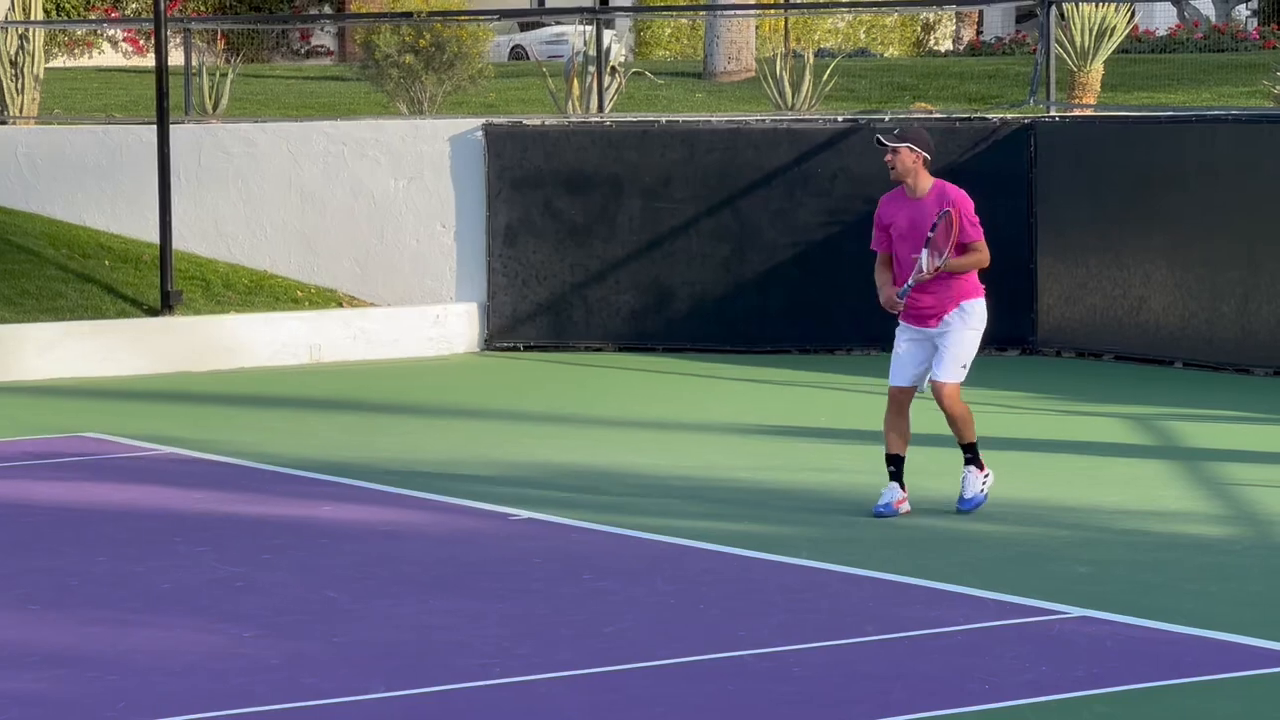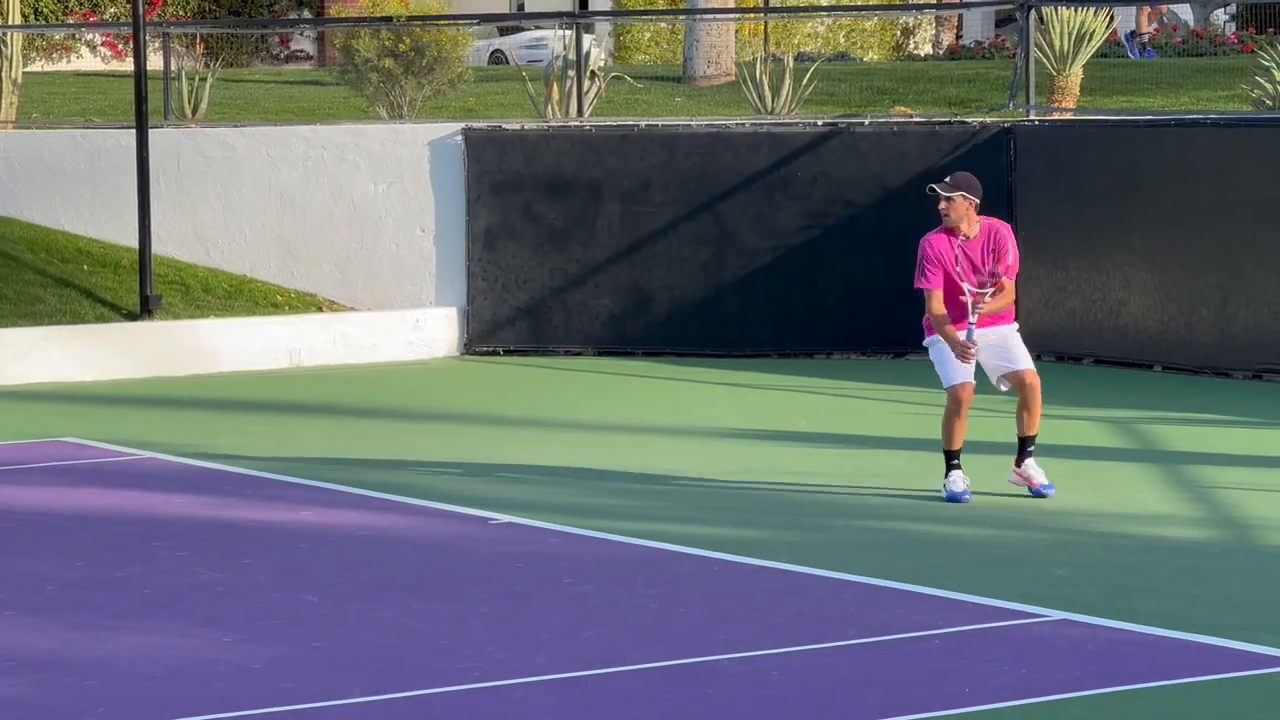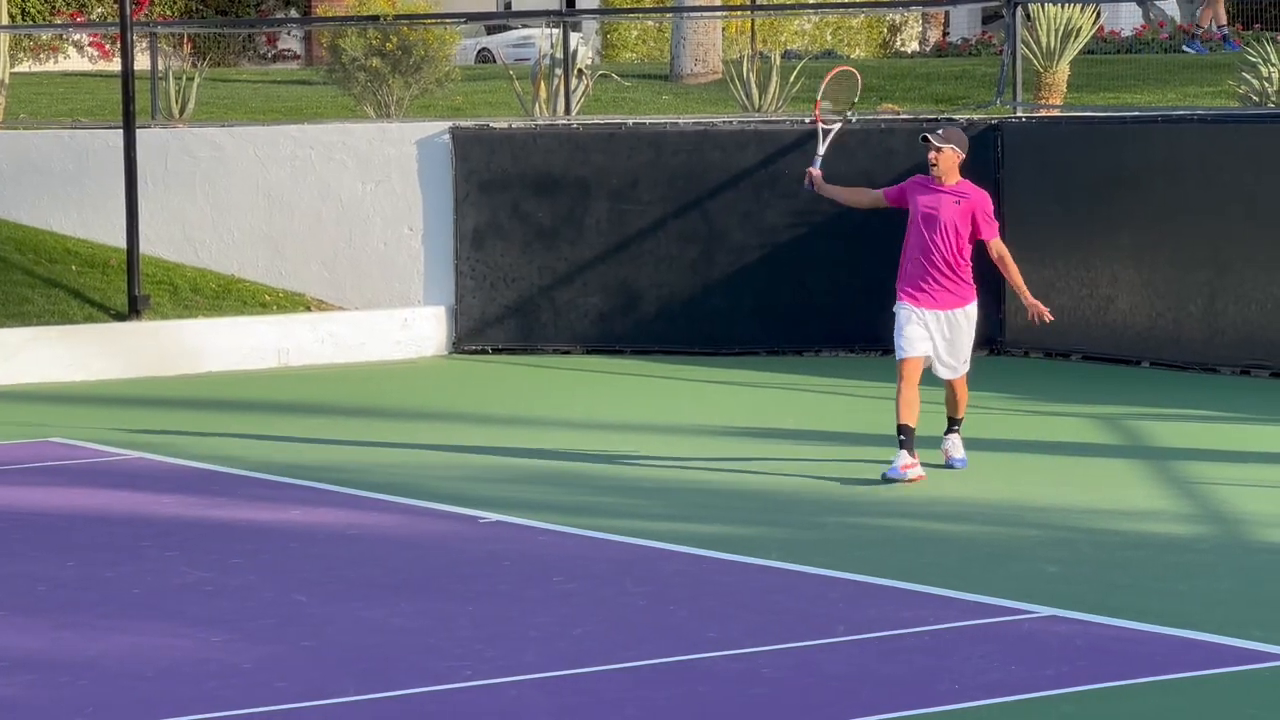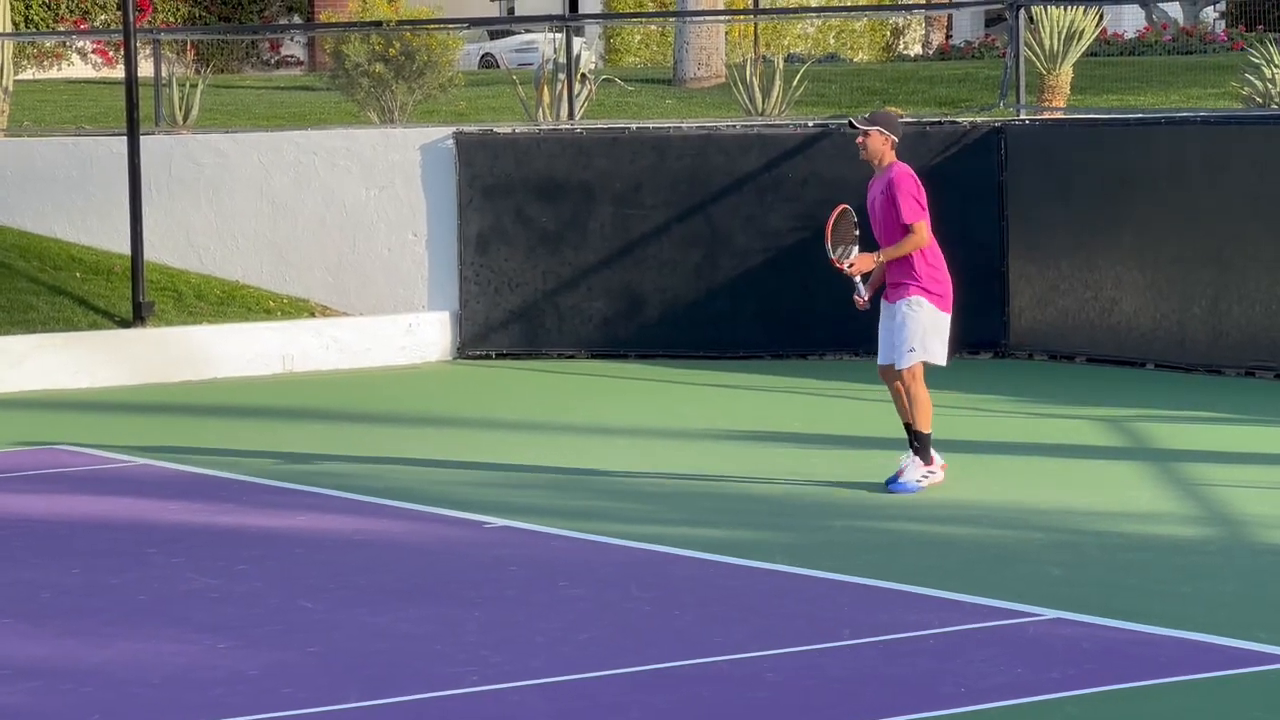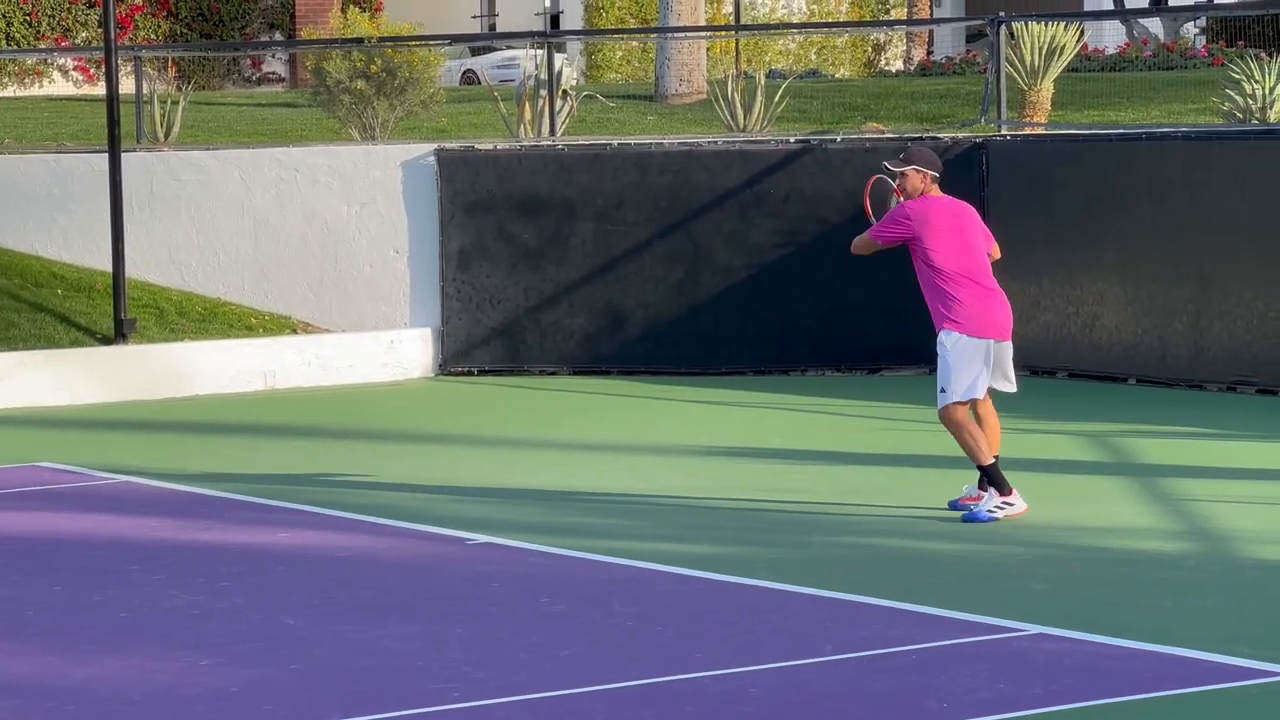
dt=1s
person 1, frame 1
left shoulder: (954, 198)
right shoulder: (888, 205)
left elbow: (981, 257)
right elbow: (883, 264)
left wrist: (940, 265)
right wrist: (886, 290)
left hip: (962, 310)
right hip: (915, 319)
left knee: (944, 391)
right knee: (898, 396)
left ankle: (976, 469)
right ankle: (896, 488)
person 1, frame 2
left shoulder: (999, 233)
right shoulder: (932, 243)
left elbow: (1007, 295)
right elbow: (935, 307)
left wrist: (981, 308)
right wrist: (952, 341)
left hip: (996, 326)
right hip: (951, 332)
left knee: (1030, 382)
right knee: (961, 394)
left ankle: (1024, 465)
right ankle: (954, 473)
person 1, frame 3
left shoulder: (975, 198)
right shoulder: (915, 186)
left elbow: (998, 252)
right elbow: (870, 198)
left wrist: (1027, 297)
right wrist: (822, 186)
left hip: (957, 304)
right hip: (913, 302)
left knee: (955, 377)
right knee: (907, 373)
left ankle: (953, 436)
right ankle: (906, 458)
person 1, frame 4
left shoulder: (900, 178)
right shoulder: (875, 184)
left elbow: (921, 237)
left wrist: (874, 259)
right wrist: (869, 286)
left hip: (921, 291)
right hip: (897, 291)
left knee: (909, 374)
right knee: (889, 373)
left ankle: (926, 463)
right ankle: (921, 453)
person 1, frame 5
left shoulder: (909, 213)
right shoulder: (966, 210)
left elbow: (858, 247)
right elbow: (994, 252)
left wrist: (881, 232)
left hip: (963, 325)
right hip: (998, 317)
left knee: (953, 413)
right knee: (980, 400)
left ankle: (1005, 495)
right ankle: (987, 489)
